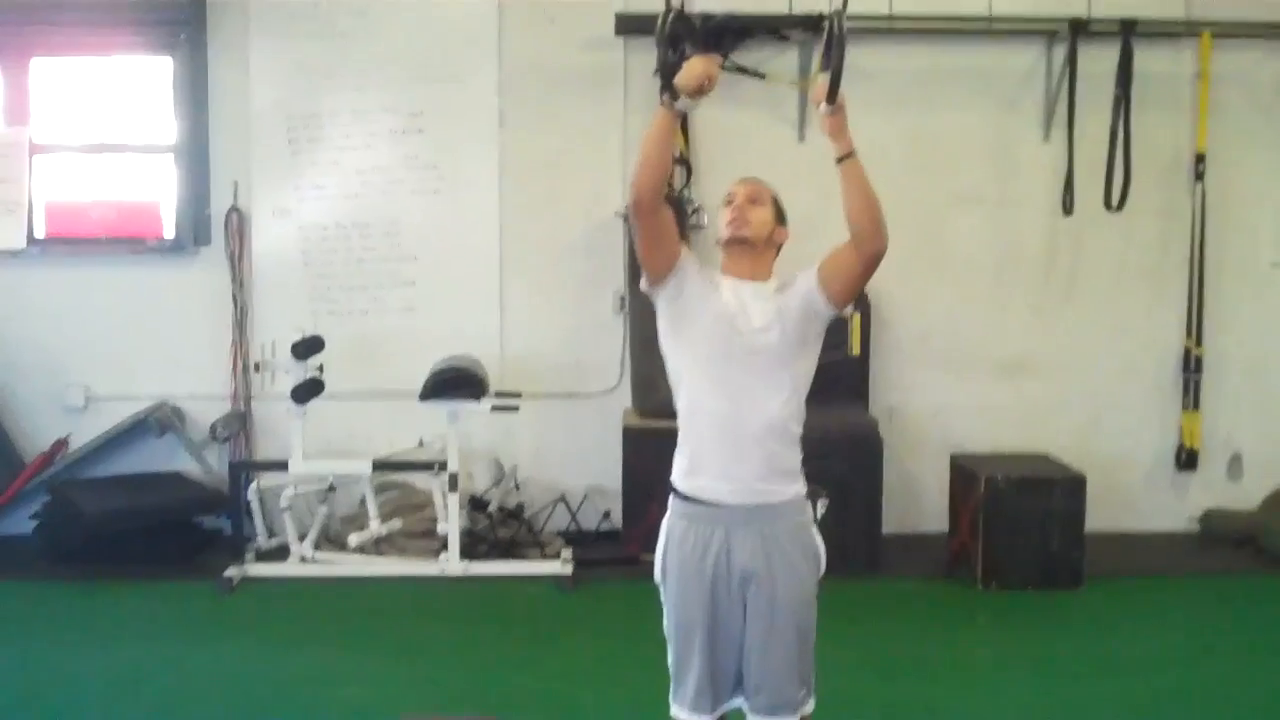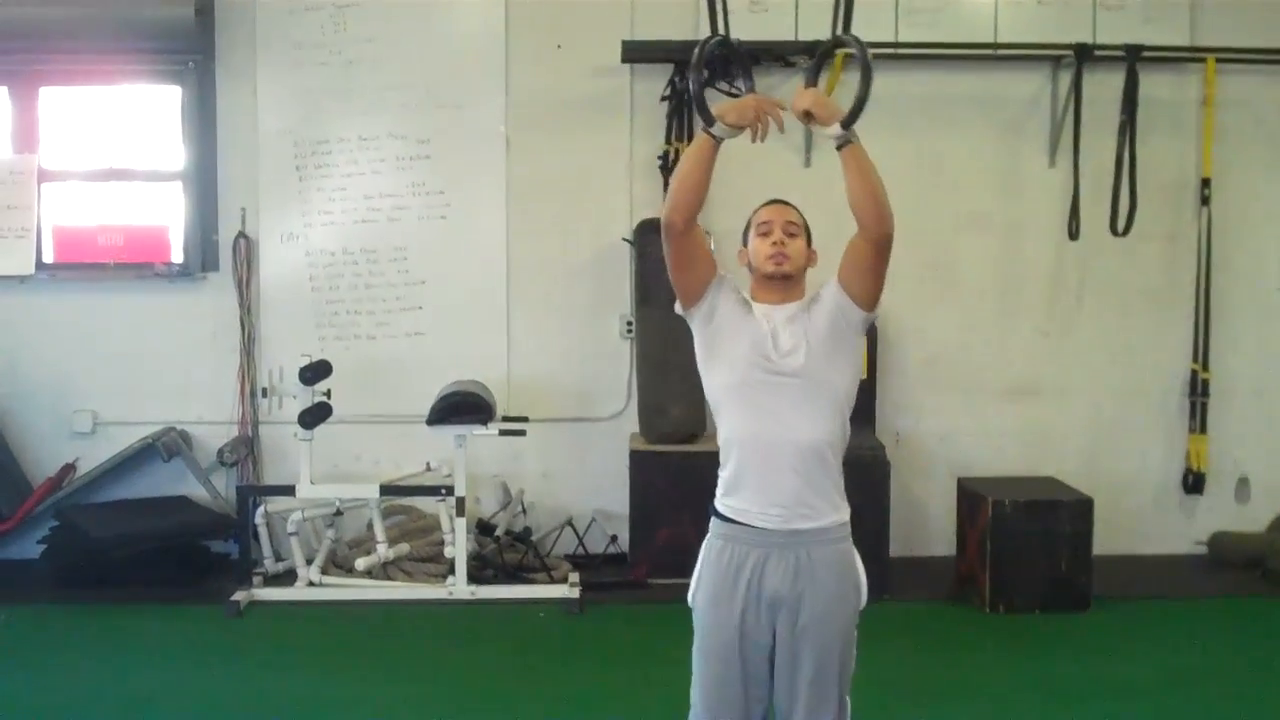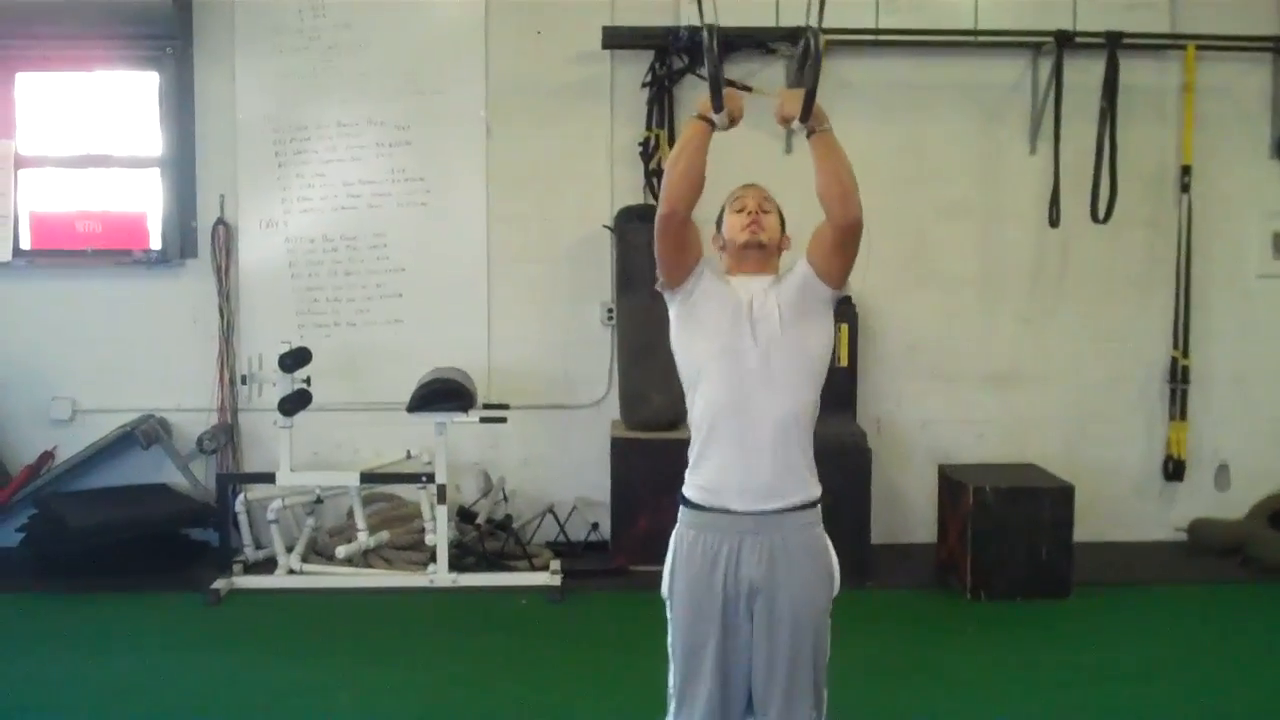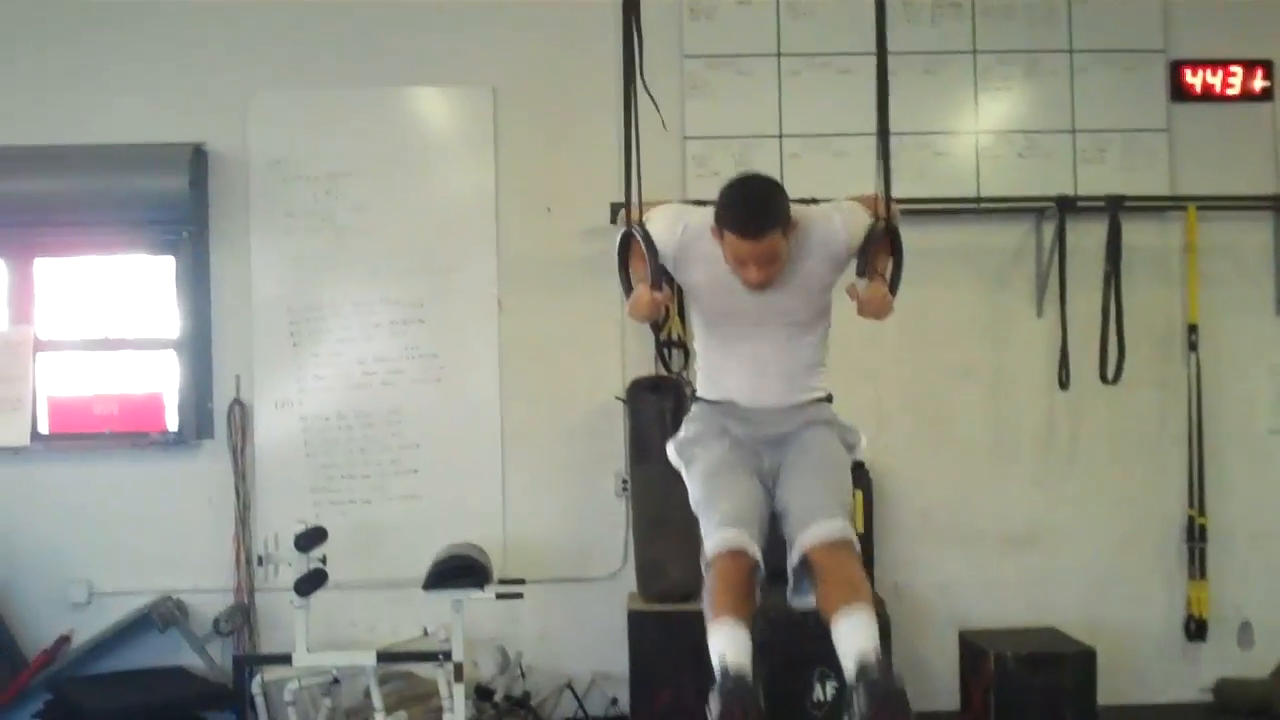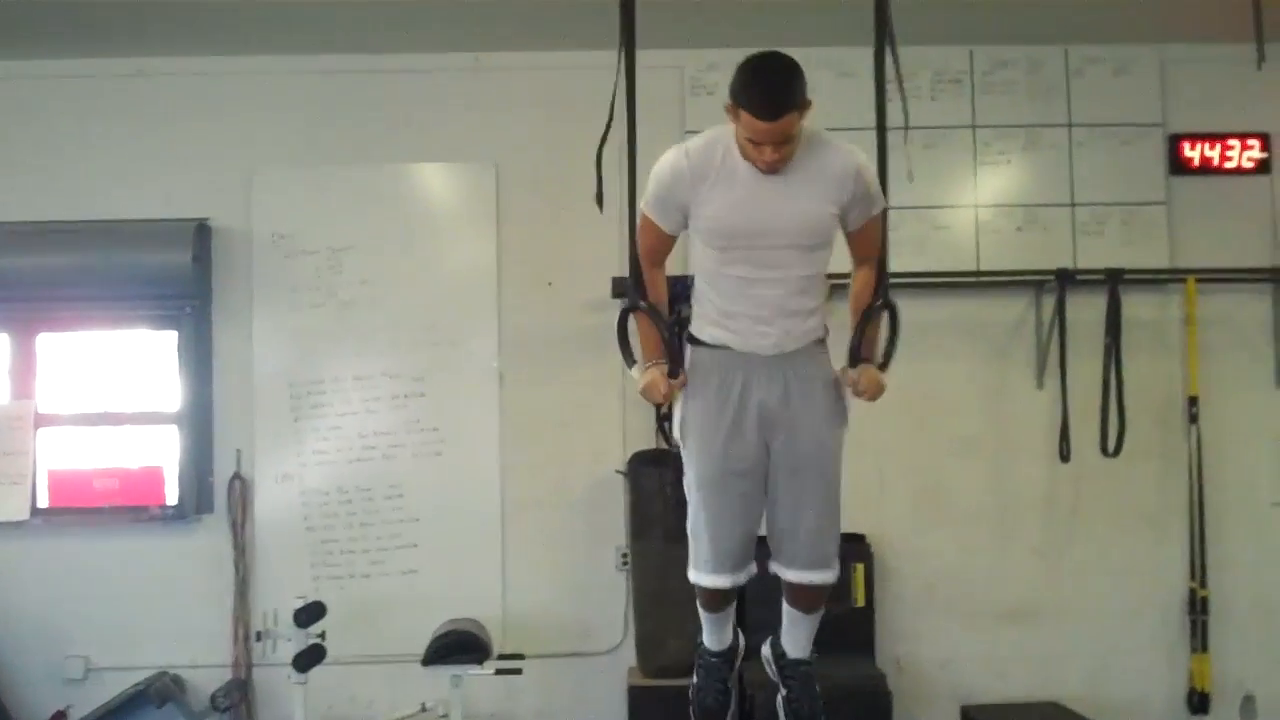
dt=1s
person 1, frame 1
left shoulder: (802, 301)
right shoulder: (684, 291)
left elbow: (871, 242)
right elbow: (643, 199)
left wrist: (840, 140)
right wrist: (674, 101)
left hip: (778, 518)
right hip: (697, 517)
person 1, frame 2
left shoulder: (837, 317)
right shoulder: (716, 315)
left elbow: (878, 229)
right elbow: (675, 221)
left wrist: (842, 132)
right wrist: (717, 128)
left hip: (821, 547)
right hip: (736, 543)
person 1, frame 3
left shoulder: (808, 294)
right shoulder: (694, 294)
left elbow: (846, 216)
right elbow: (672, 210)
left wrist: (816, 123)
right wrist: (704, 117)
left hip: (792, 530)
right hip: (708, 530)
person 1, frame 4
left shoulder: (833, 231)
right shoulder: (679, 234)
left elbow: (878, 207)
right elbow: (638, 222)
left wrist: (878, 283)
right wrist: (642, 288)
left hip: (806, 418)
right hip: (721, 420)
left knee: (827, 537)
right knee: (731, 544)
person 1, frame 5
left shoulder: (846, 170)
right shoulder: (684, 167)
left elbow: (870, 265)
right elbow: (647, 262)
left wrist: (868, 356)
right wrist: (653, 359)
left hip: (805, 369)
right hip: (717, 368)
left knee: (812, 547)
right knee: (718, 546)
left ankle: (793, 656)
right ankle: (717, 650)
